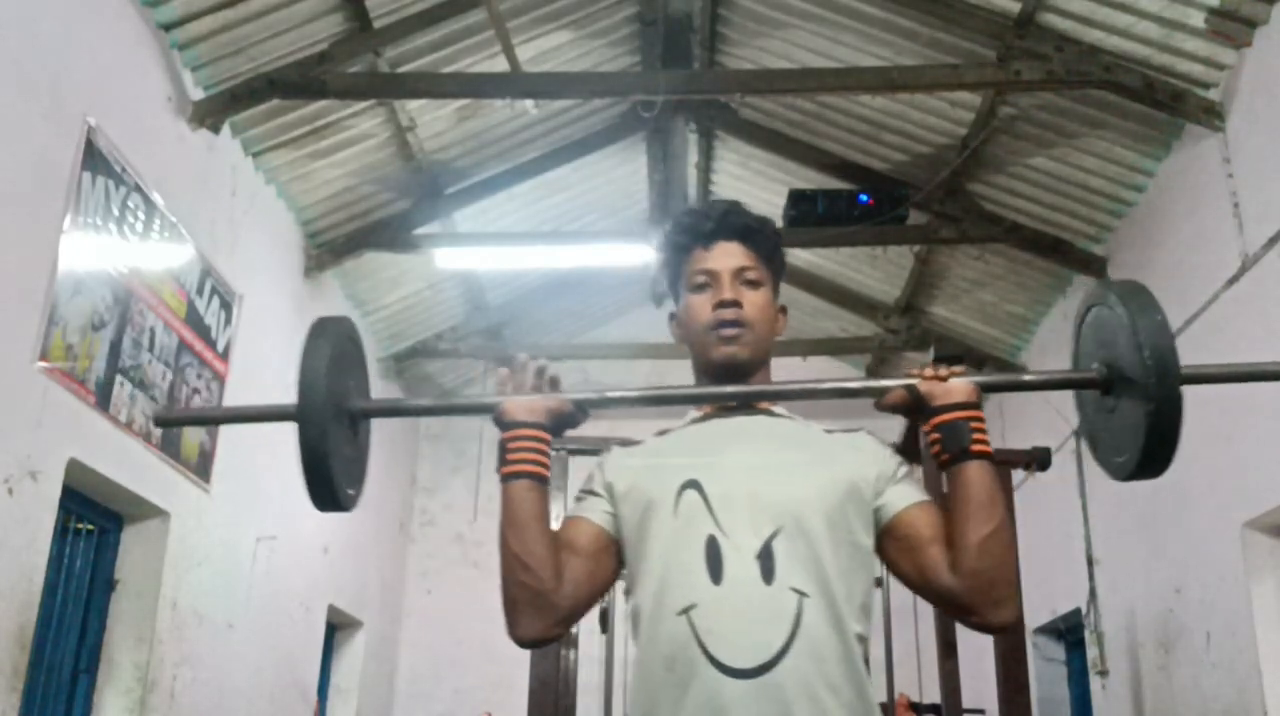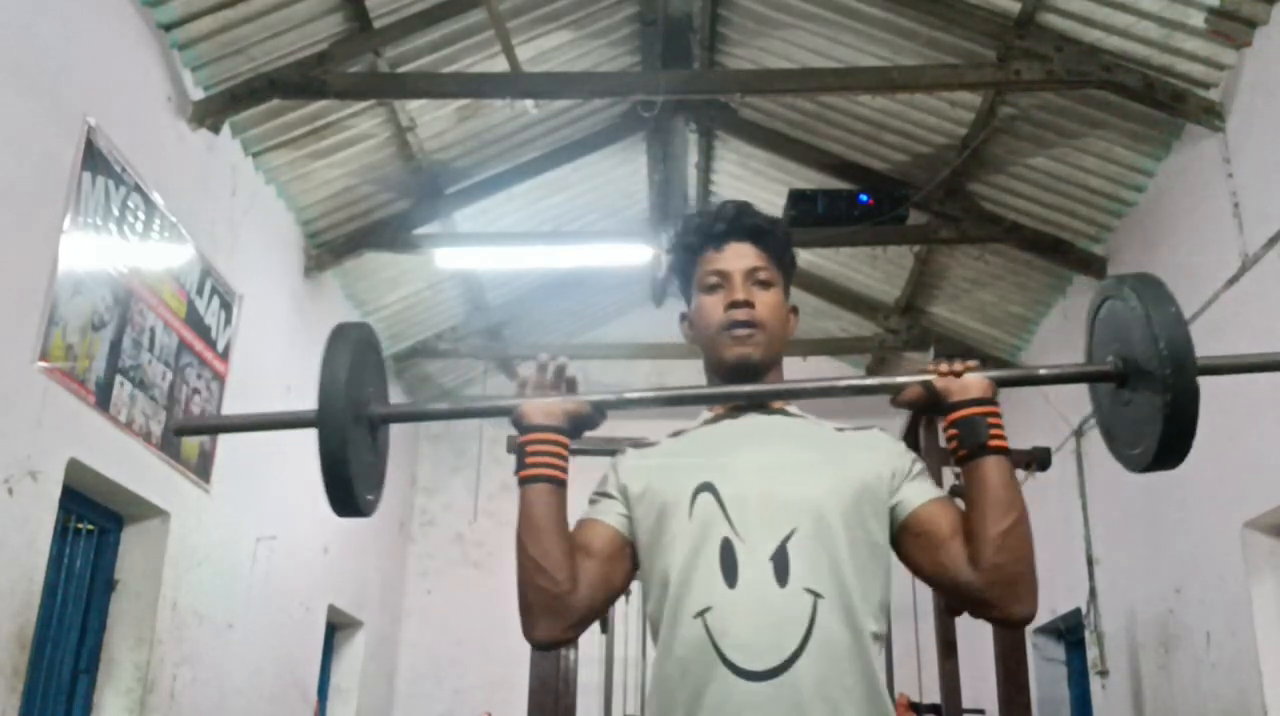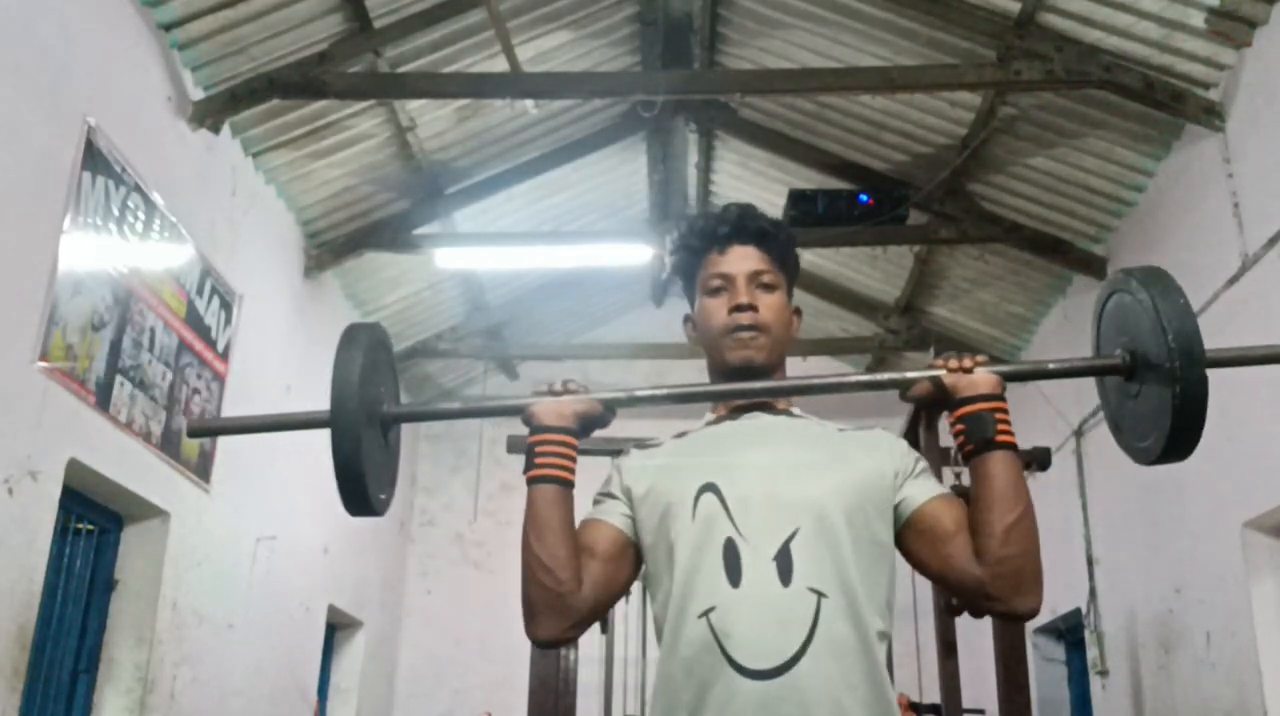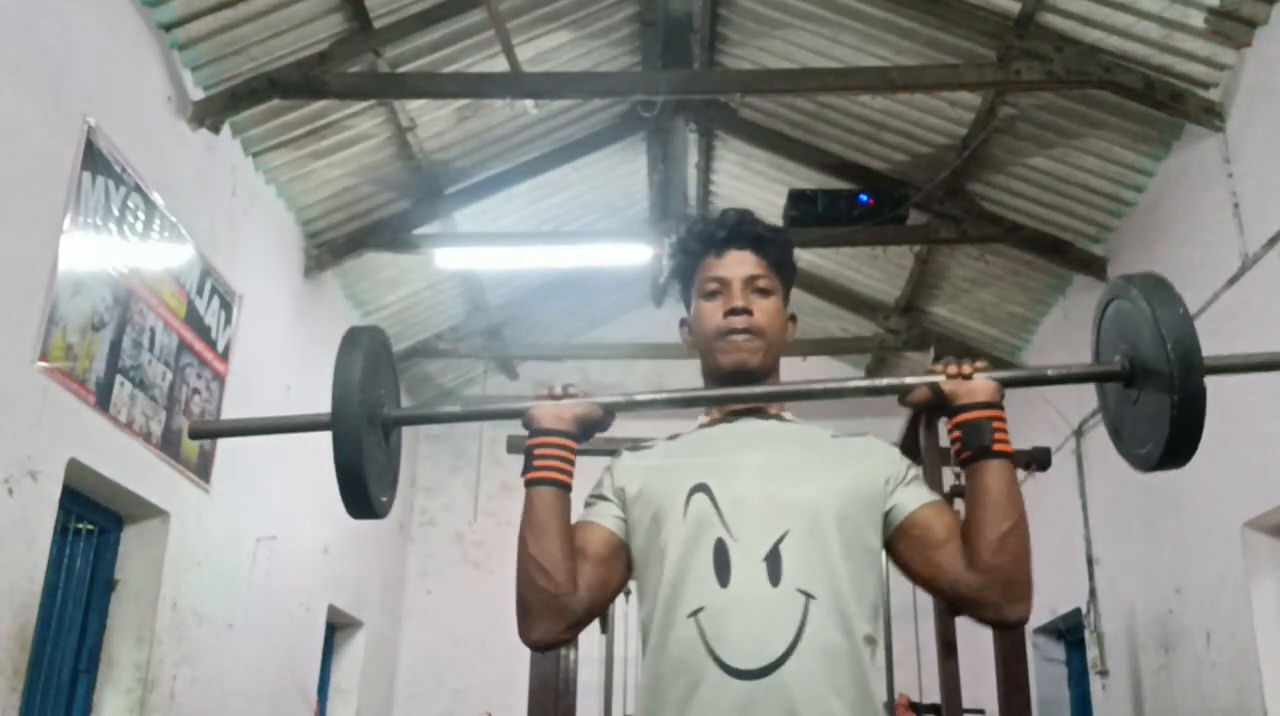
dt=0.1s
person 1, frame 1
left shoulder: (859, 458)
right shoulder: (626, 470)
left elbow: (987, 601)
right elbow: (537, 616)
left wrist: (958, 424)
right wrist: (523, 441)
person 1, frame 2
left shoulder: (873, 457)
right shoulder: (639, 472)
left elbow: (1005, 596)
right elbow: (552, 618)
left wrist: (976, 421)
right wrist: (544, 442)
person 1, frame 3
left shoulder: (876, 456)
right shoulder: (644, 472)
left elbow: (1009, 591)
right elbow: (555, 616)
left wrist: (983, 417)
right wrist: (551, 442)
person 1, frame 4
left shoulder: (869, 462)
right shoulder: (636, 474)
left elbow: (999, 598)
right elbow: (547, 619)
left wrist: (980, 422)
right wrist: (551, 446)
